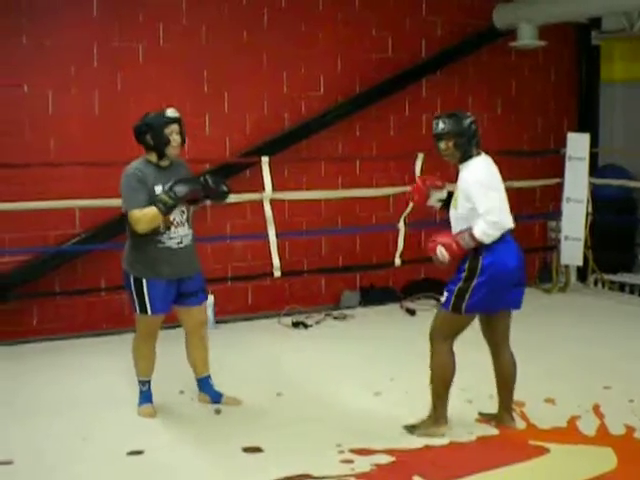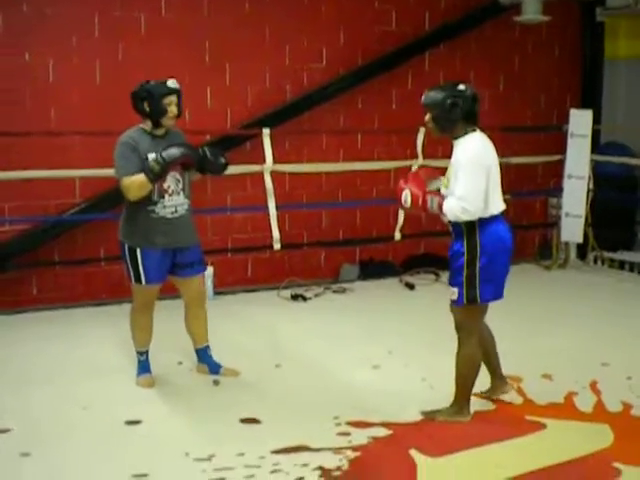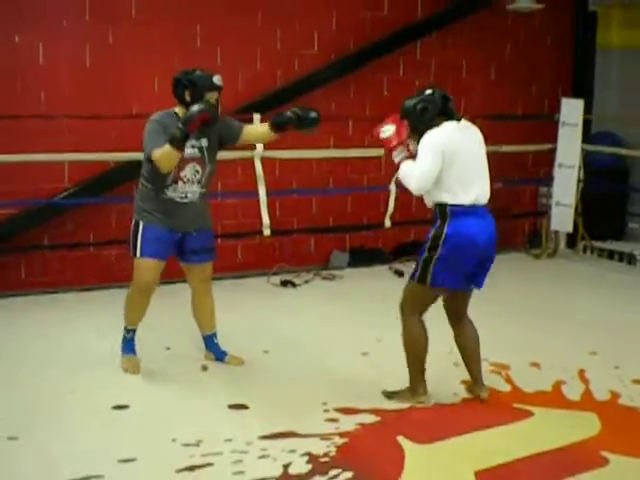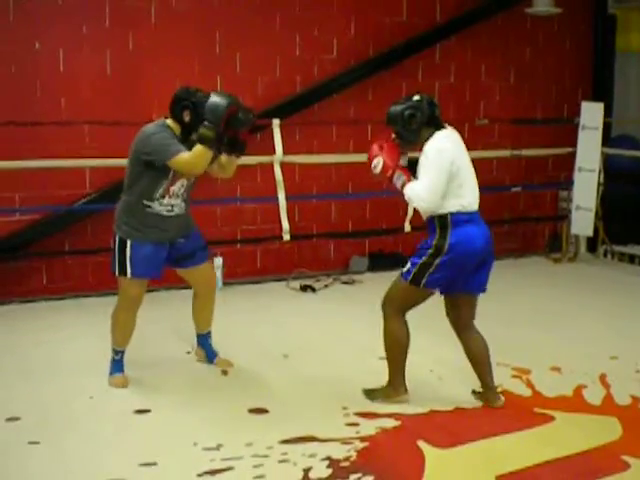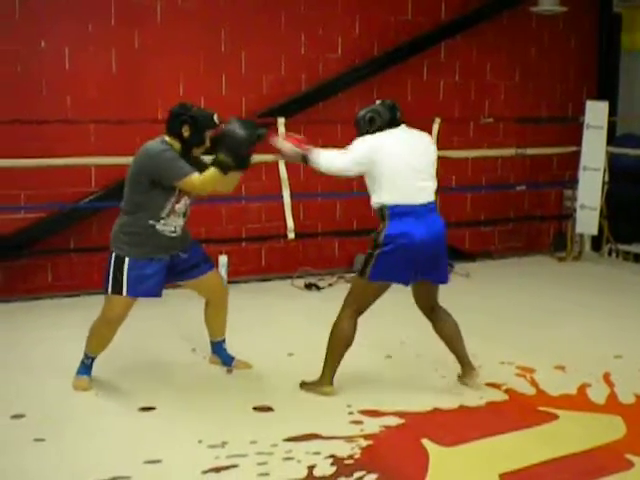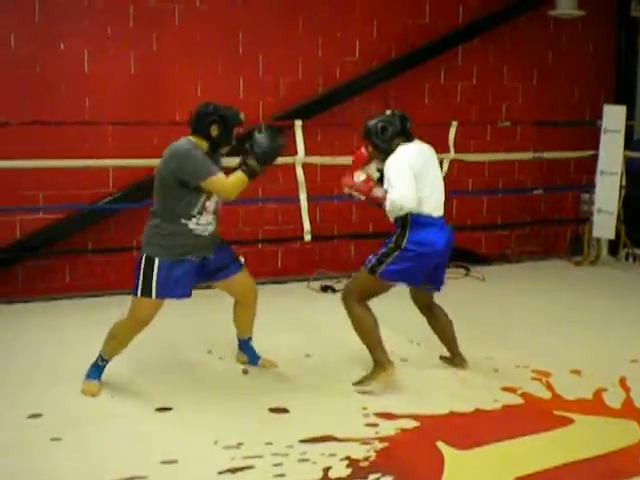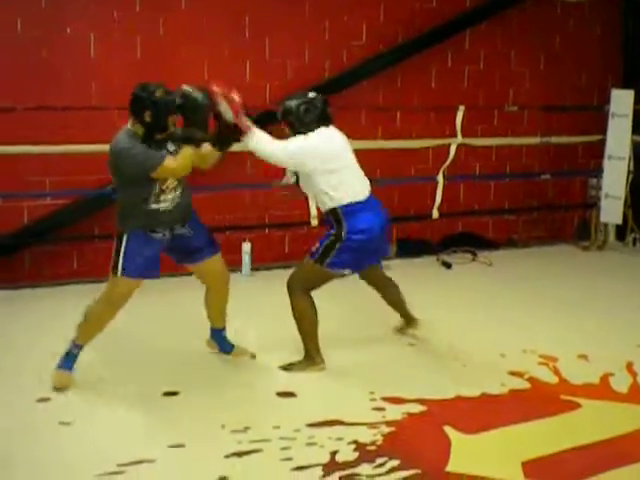
dt=0.7s
person 1, frame 1
left shoulder: (474, 173)
right shoulder: (480, 165)
left elbow: (494, 220)
left wrist: (459, 243)
left hip: (486, 262)
right hip: (506, 256)
left knee: (440, 336)
right knee: (498, 343)
left ankle: (437, 416)
right ankle: (505, 413)
person 1, frame 2
left shoulder: (469, 151)
right shoulder: (476, 142)
left elbow: (466, 208)
left wrist: (426, 200)
right wrist: (439, 186)
left hip: (478, 242)
right hip: (490, 235)
left knee: (466, 329)
right knee: (472, 320)
left ankle: (460, 408)
right ankle: (498, 381)
person 1, frame 3
left shoulder: (437, 137)
right shoulder: (471, 131)
left elbow: (418, 184)
left wrist: (399, 151)
right wrist: (412, 144)
left hip: (455, 230)
right hip: (484, 227)
left knee: (410, 310)
right knee: (457, 313)
left ankle: (418, 388)
right ankle: (479, 385)
person 1, frame 4
left shoulder: (436, 148)
right shoulder: (449, 136)
left elbow: (425, 201)
left wrist: (393, 171)
right wrist: (398, 163)
left hip: (451, 239)
right hip: (477, 235)
left knee: (392, 307)
right knee: (462, 321)
left ankle: (396, 387)
right ankle: (490, 392)
person 1, frame 5
left shoulder: (372, 145)
right shoulder: (425, 139)
left elbow: (338, 163)
left wrist: (299, 149)
left hip: (399, 232)
right hip: (433, 226)
left knee: (352, 308)
right knee: (430, 305)
left ankle: (325, 380)
right ankle: (467, 368)
person 1, frame 6
left shoulder: (399, 158)
right shoulder: (423, 150)
left elbow: (404, 200)
left wrist: (370, 190)
right wrist: (373, 173)
left hip: (414, 238)
right hip: (439, 235)
left knee: (352, 296)
right knee: (425, 302)
left ankle: (382, 365)
right ankle: (456, 356)
person 1, frame 7
left shoulder: (314, 144)
right shoulder: (327, 136)
left elbow: (274, 151)
left wrist: (238, 118)
right wrist: (296, 176)
left hip: (352, 228)
right hip: (374, 215)
left knee: (298, 285)
right knee: (373, 273)
left ankle: (313, 359)
right ankle: (408, 317)
person 2, frame 1
left shoulder: (181, 167)
right shoulder: (136, 174)
right elbow: (140, 222)
left wrist: (206, 192)
right wrist: (172, 196)
left hip: (186, 266)
right hip: (150, 270)
left knee: (197, 327)
right knee: (147, 332)
left ankle: (206, 389)
right ankle: (144, 393)
person 2, frame 2
left shoulder: (177, 137)
right shoulder: (130, 141)
right elbow: (131, 190)
left wrist: (204, 165)
right wrist: (161, 163)
left hip: (184, 236)
right hip: (146, 239)
left knee: (196, 296)
right knee: (144, 302)
left ankle: (205, 360)
right ankle: (143, 364)
person 2, frame 3
left shoulder: (216, 124)
right shoulder: (159, 123)
left elbow: (254, 133)
right elbow: (162, 163)
left wrist: (286, 121)
right wrist: (184, 130)
left hip: (194, 220)
right hip: (154, 217)
left knee: (202, 282)
right knee: (144, 282)
left ankle: (212, 347)
right ankle: (129, 343)
person 2, frame 4
left shoulder: (191, 137)
right shoulder: (153, 136)
left elbow: (224, 171)
right elbow: (192, 166)
left wrist: (234, 141)
right wrist: (213, 129)
left hip: (179, 229)
right hip: (139, 232)
left knee: (207, 284)
right knee: (130, 298)
left ankle: (205, 348)
right ankle: (117, 362)
person 2, frame 5
left shoulder: (188, 155)
right shoulder: (155, 154)
left elbow: (221, 187)
right elbow: (200, 185)
left wrist: (240, 160)
right wrist: (230, 156)
left hip: (177, 245)
right hip: (136, 249)
left knee: (218, 291)
right knee: (113, 315)
left ankle: (219, 352)
right ankle: (86, 365)
person 2, frame 6
left shoulder: (204, 154)
right shoulder: (184, 153)
left elbow: (227, 192)
right elbow: (226, 189)
left wrist: (253, 158)
right wrist: (256, 162)
left hip: (205, 246)
right hip: (167, 251)
left knee: (247, 290)
right knee: (139, 318)
left ankle: (246, 351)
right ankle: (97, 368)
person 2, frame 7
left shoulder: (160, 133)
right shoulder: (124, 149)
left elbow: (205, 161)
right elbow: (178, 168)
left wrist: (221, 136)
right wrist: (196, 131)
left hip: (181, 219)
right hip: (142, 229)
left knee: (219, 277)
right knee: (115, 298)
left ankle: (218, 338)
right ankle: (70, 355)
